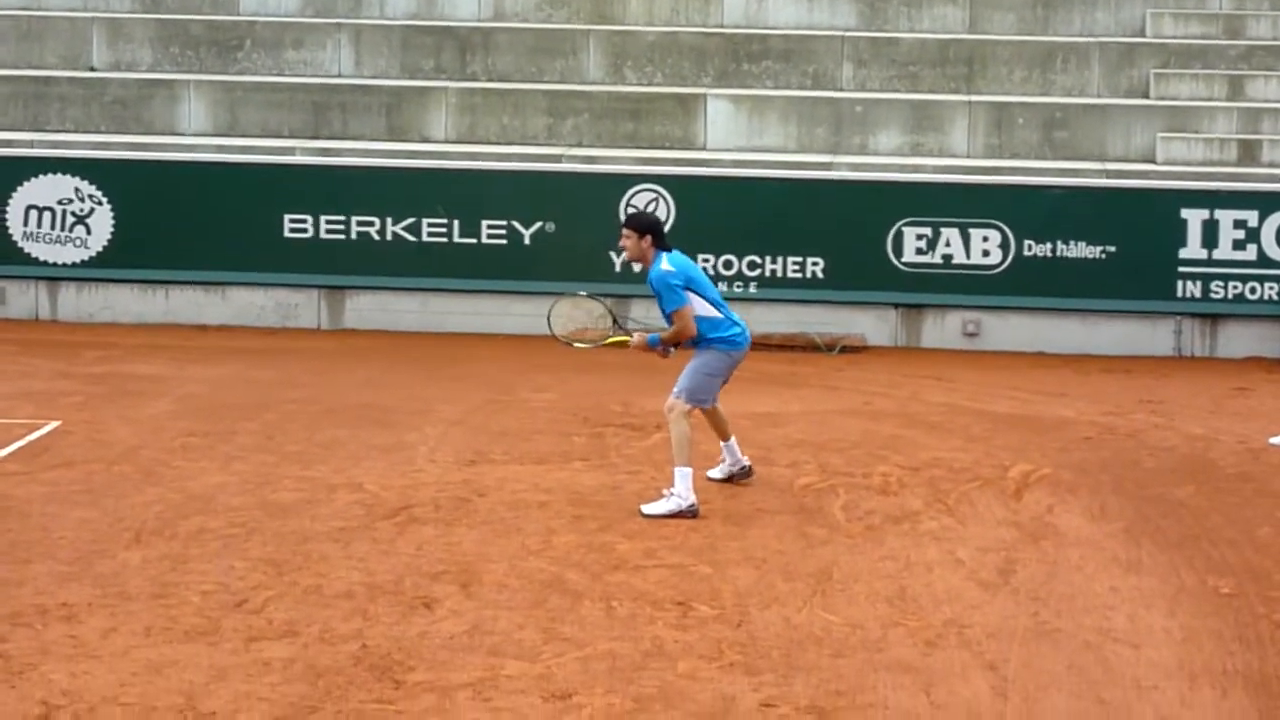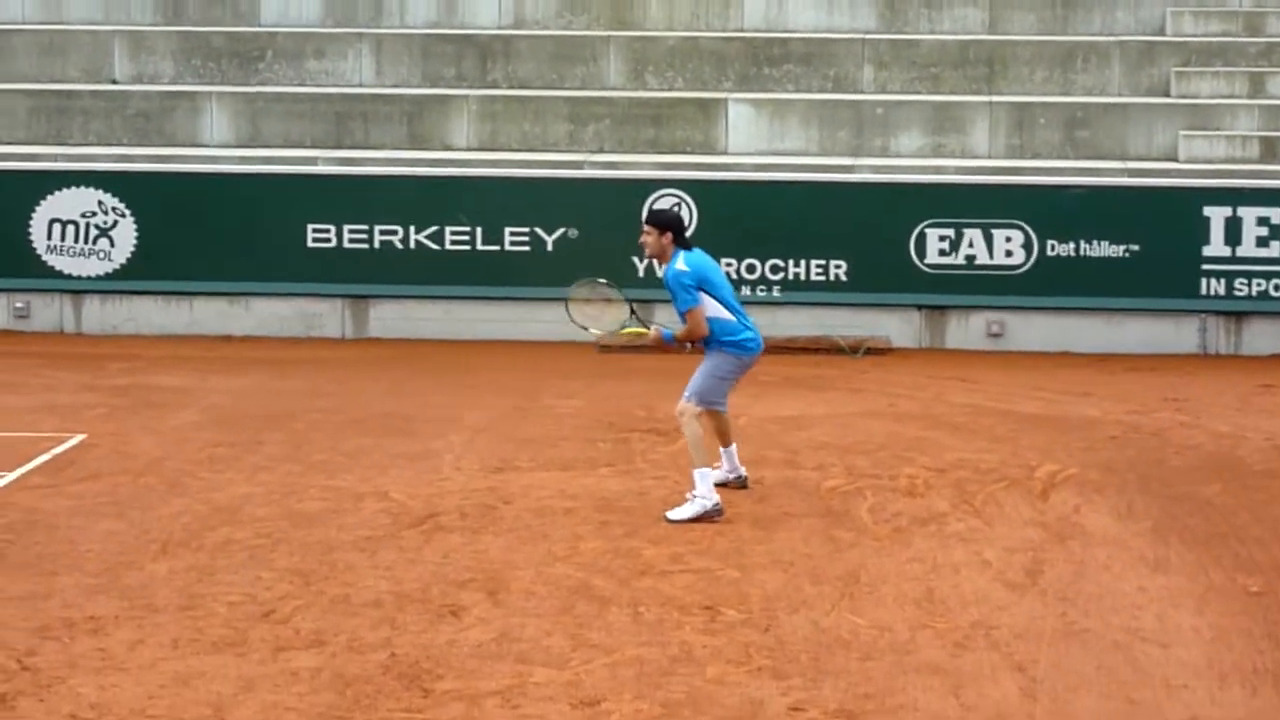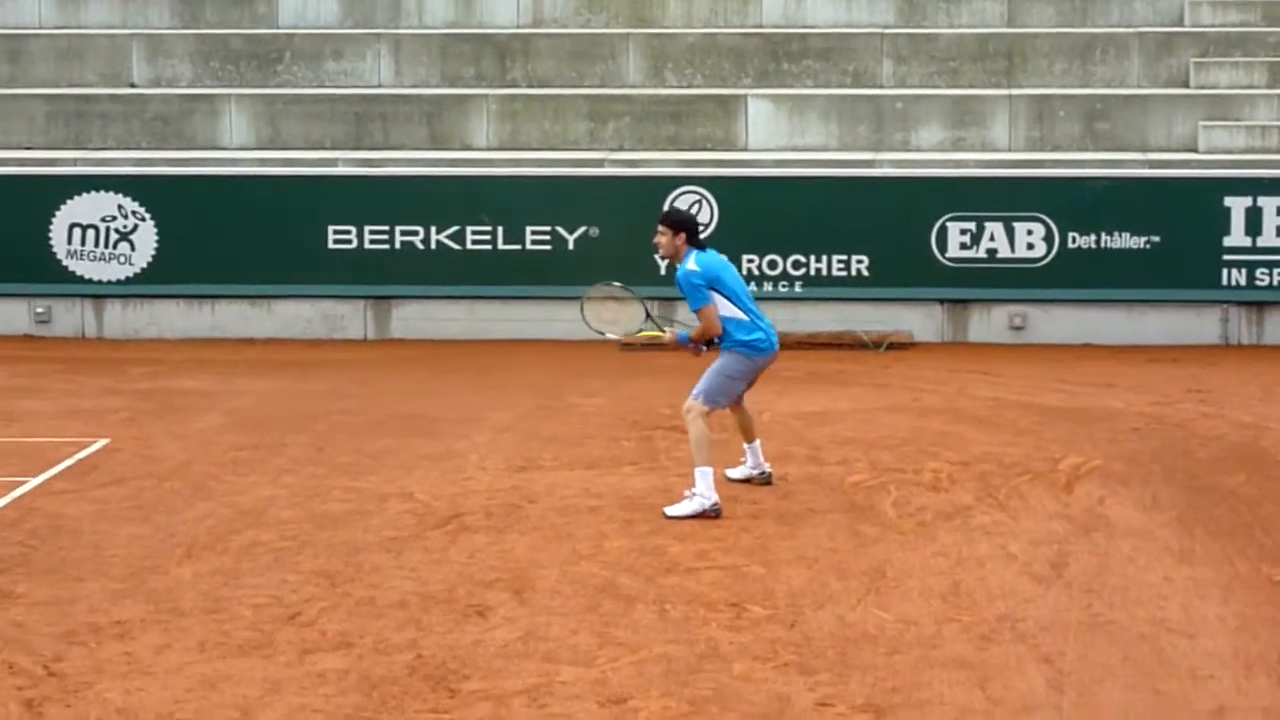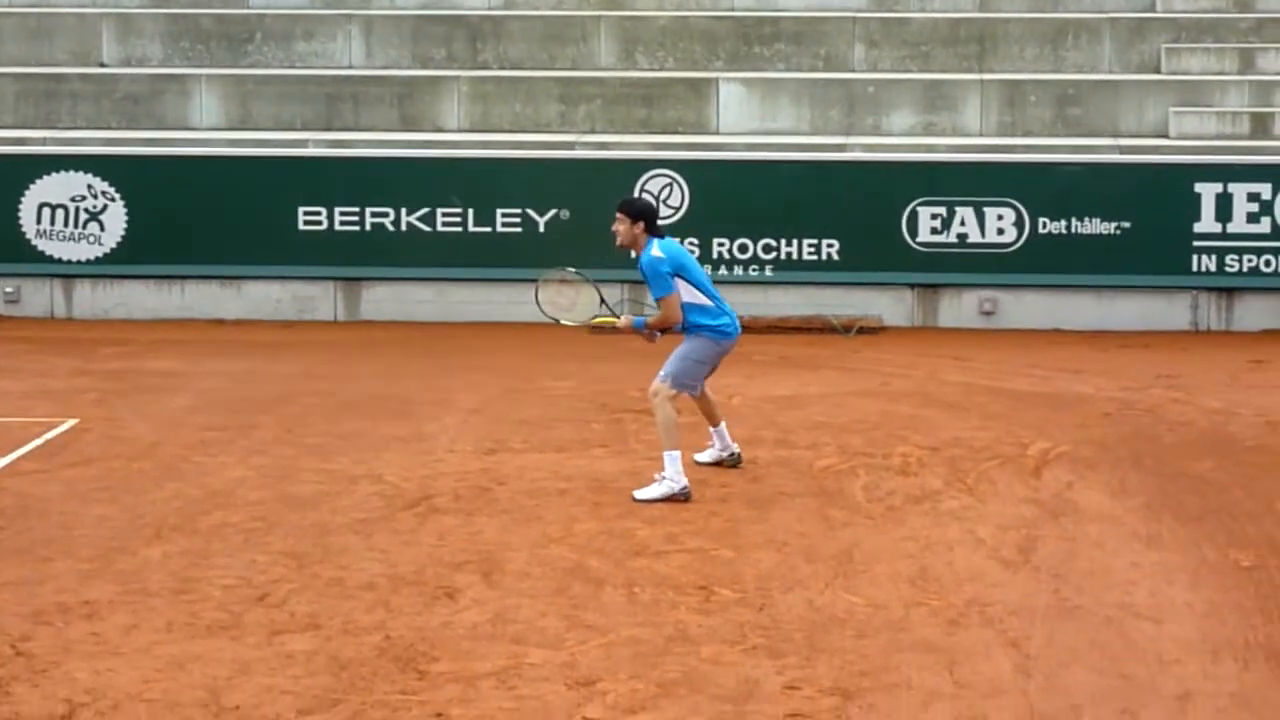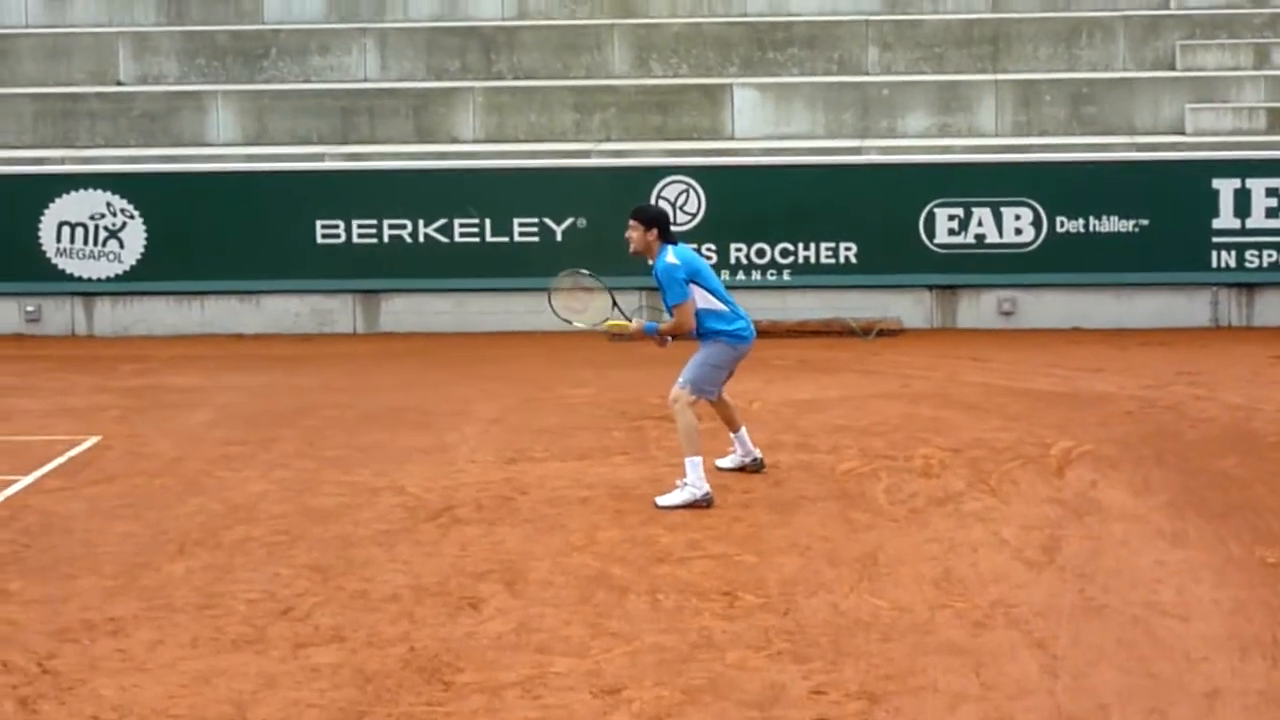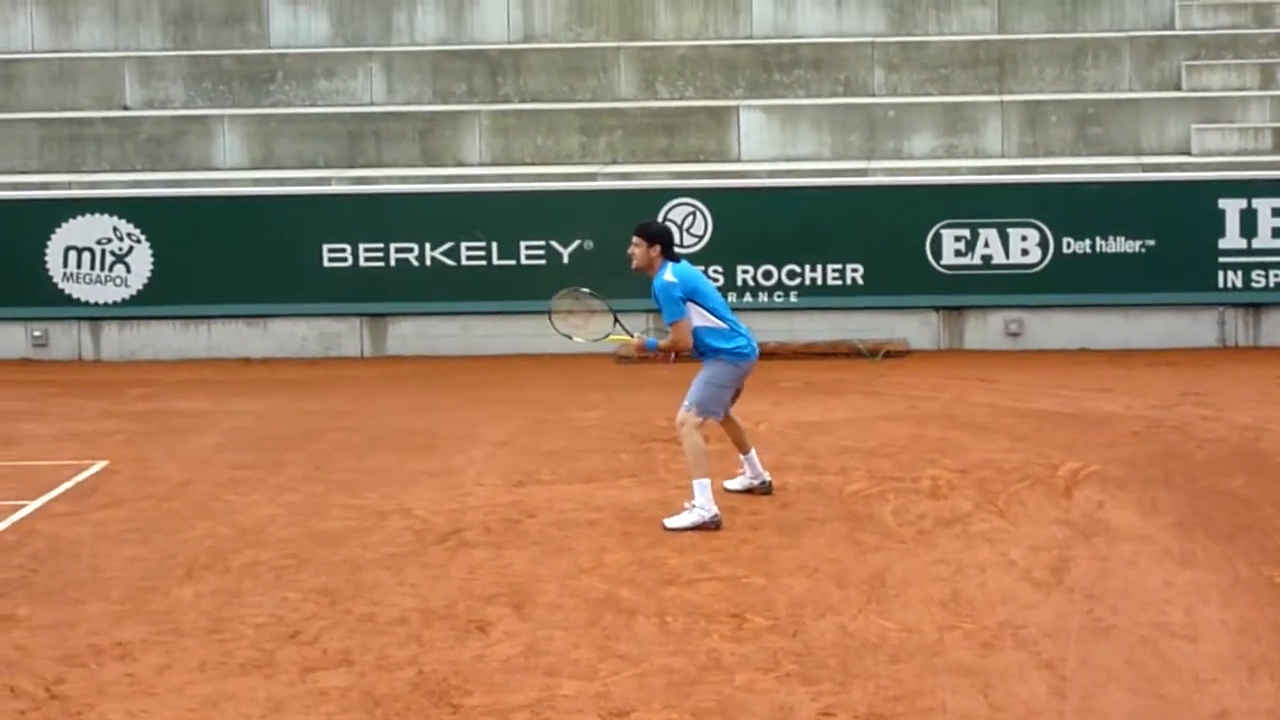
dt=0.2s
person 1, frame 1
left shoulder: (662, 273)
right shoulder: (672, 259)
left elbow: (687, 329)
left wrist: (651, 341)
right wrist: (669, 341)
left hip: (721, 344)
right hip: (730, 337)
left knee: (676, 408)
right knee: (701, 400)
left ankle: (683, 497)
right ankle: (735, 463)
person 1, frame 2
left shoulder: (677, 272)
right shoulder: (694, 256)
left elbow: (699, 329)
left wrist: (666, 337)
right wrist: (683, 337)
left hip: (732, 347)
right hip: (746, 342)
left knee: (688, 412)
right knee: (707, 402)
left ankle: (707, 497)
right ankle: (732, 470)
person 1, frame 3
left shoulder: (689, 272)
right shoulder: (710, 257)
left elbow: (712, 328)
left wrist: (682, 338)
right wrist: (701, 339)
left hip: (746, 348)
right hip: (762, 341)
left knee: (694, 410)
right knee: (732, 400)
left ankle: (705, 497)
right ankle: (757, 466)
person 1, frame 4
left shoulder: (653, 259)
right shoulder: (664, 246)
left elbow: (673, 317)
left wrist: (638, 324)
right wrist: (656, 326)
left hip: (710, 332)
right hip: (720, 326)
left knee: (660, 392)
right knee: (692, 385)
left ankle: (674, 480)
right ankle: (725, 449)
person 1, frame 5
left shoulder: (667, 266)
right shoulder: (676, 253)
left elbow: (685, 324)
left wrist: (648, 329)
right wrist: (667, 331)
left hip: (726, 337)
right hip: (735, 331)
left knee: (680, 399)
right knee: (710, 391)
left ankle: (696, 486)
right ankle: (747, 454)
person 1, frame 6
left shoulder: (665, 283)
right shoulder: (679, 270)
left elbow: (682, 341)
left wrist: (649, 345)
right wrist: (668, 346)
left hip: (727, 355)
right hip: (738, 349)
left knee: (688, 421)
right knee: (720, 412)
left ankle: (704, 508)
right ankle: (757, 476)
